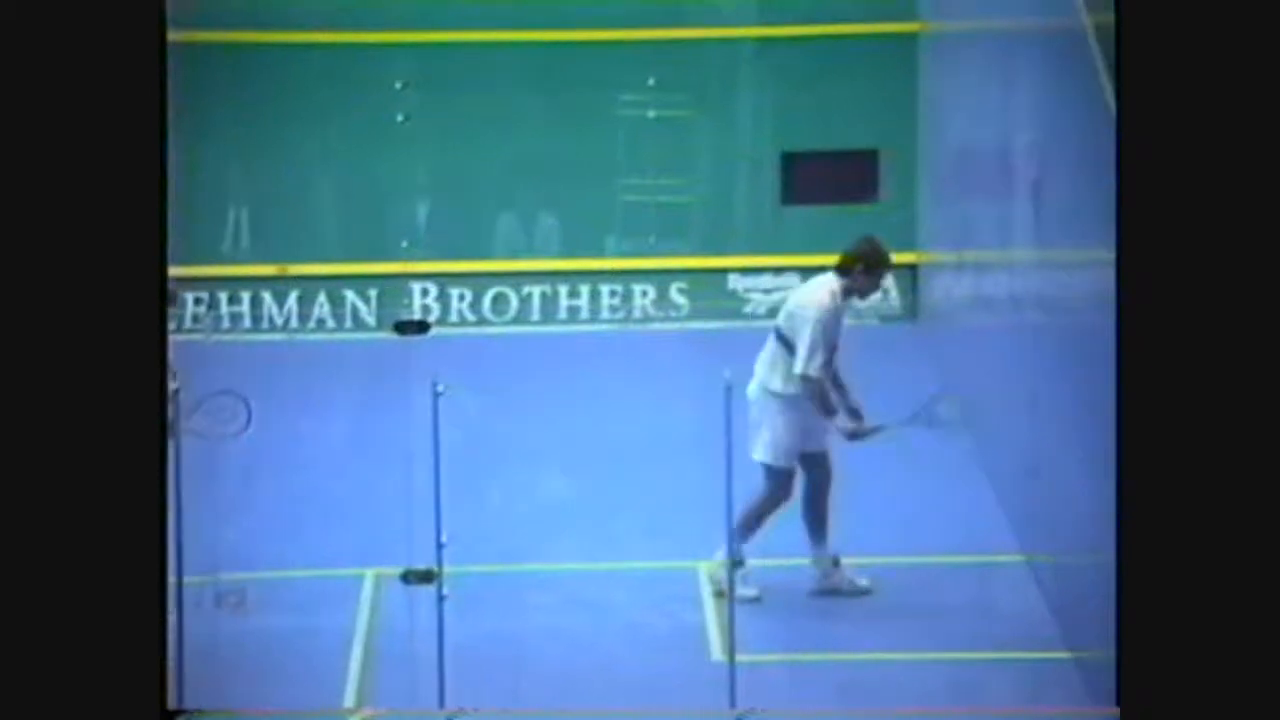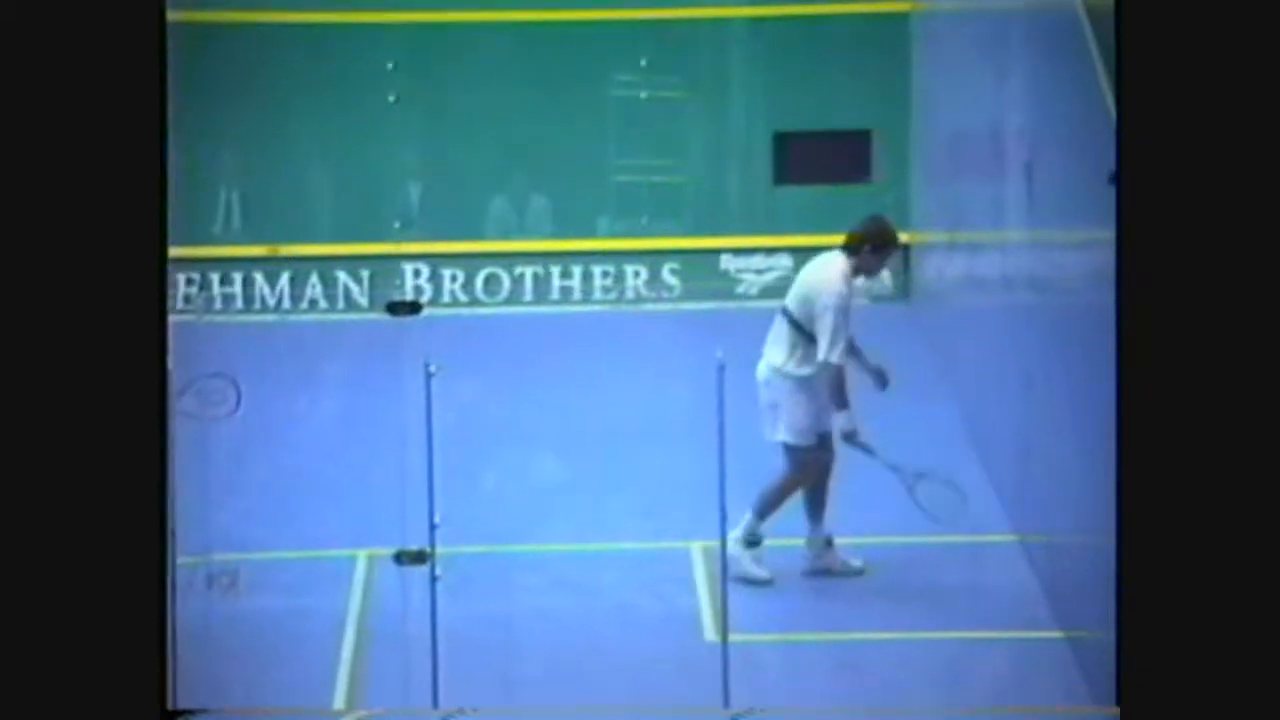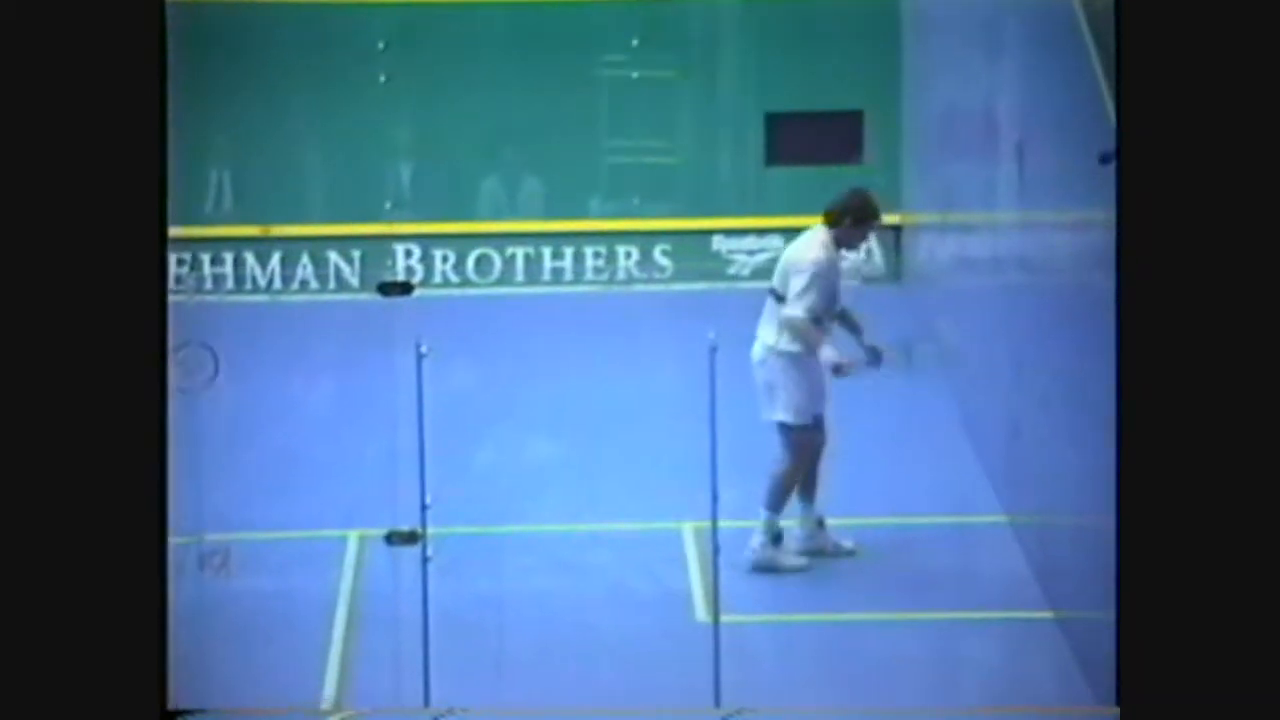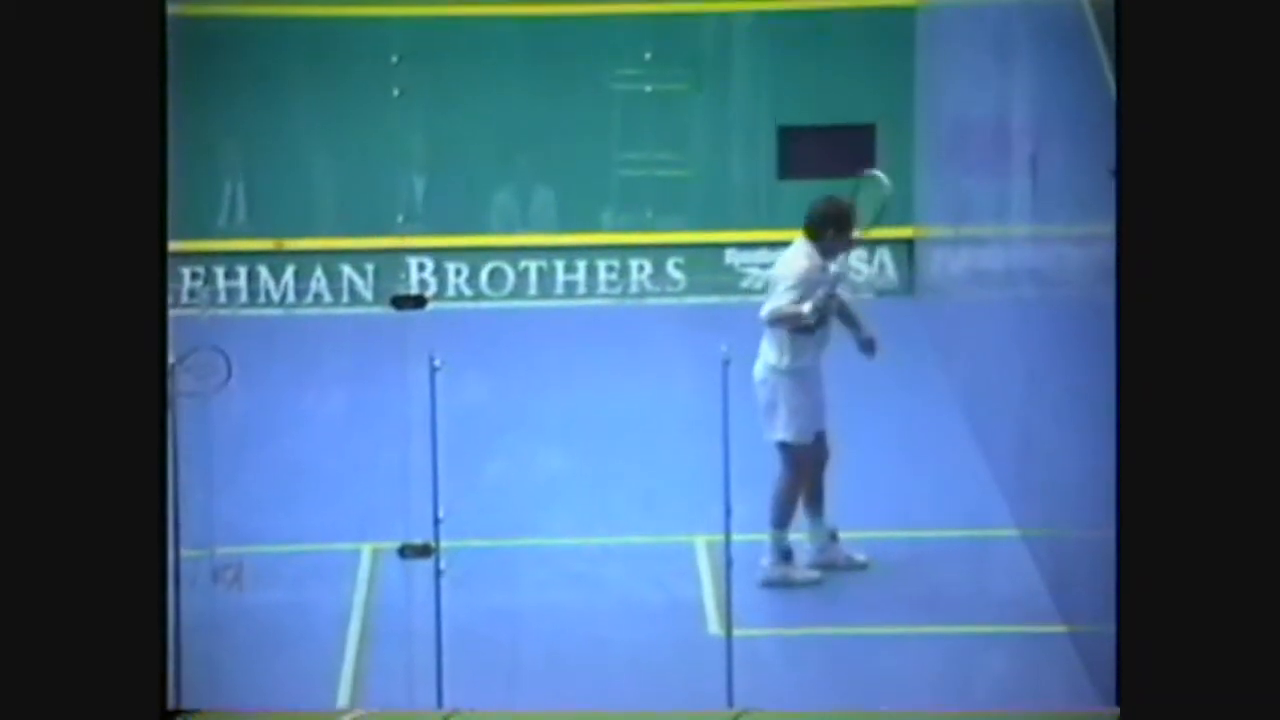
dt=0.3s
person 1, frame 1
left shoulder: (837, 297)
right shoulder: (818, 304)
right elbow: (809, 374)
left wrist: (846, 400)
right wrist: (836, 420)
left hip: (801, 398)
right hip: (777, 398)
left knee: (820, 478)
right knee: (778, 490)
left ankle: (826, 570)
right ankle: (726, 564)
person 1, frame 2
left shoulder: (832, 265)
right shoulder: (834, 287)
right elbow: (830, 360)
left wrist: (865, 363)
right wrist: (843, 415)
left hip: (803, 376)
right hip: (787, 378)
left knee: (822, 461)
right knee: (801, 470)
left ankle: (819, 550)
right ankle: (741, 542)
person 1, frame 3
left shoulder: (825, 249)
right shoulder: (814, 257)
left elbow: (832, 307)
right elbow: (793, 316)
left wrist: (863, 340)
right wrist: (824, 352)
left hip: (798, 357)
right hip: (782, 358)
left knee: (813, 444)
right knee: (799, 451)
left ankle: (811, 532)
right ankle: (765, 544)
person 1, frame 4
left shoulder: (819, 261)
right shoulder: (799, 269)
left elbow: (833, 298)
right elbow: (771, 315)
left wrist: (858, 330)
right wrist: (808, 308)
left hip: (803, 372)
right hip: (784, 376)
left knee: (816, 458)
right knee: (796, 466)
left ankle: (824, 546)
right ankle: (777, 561)
